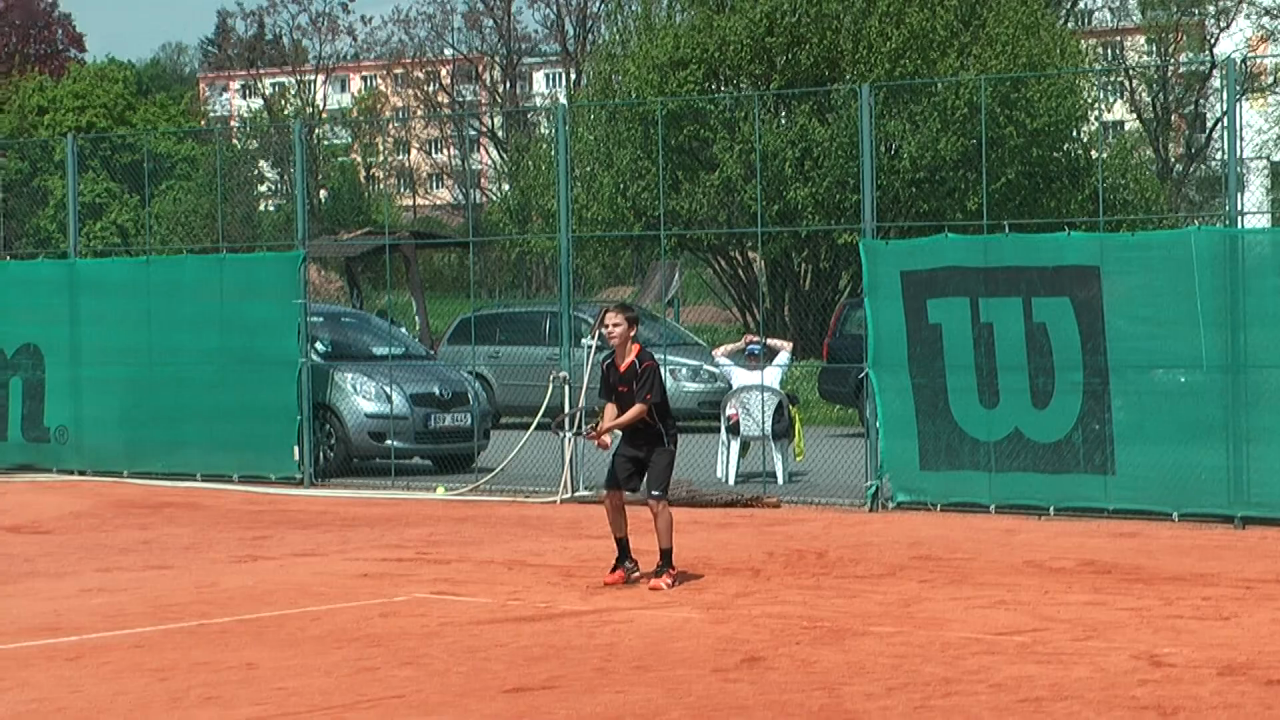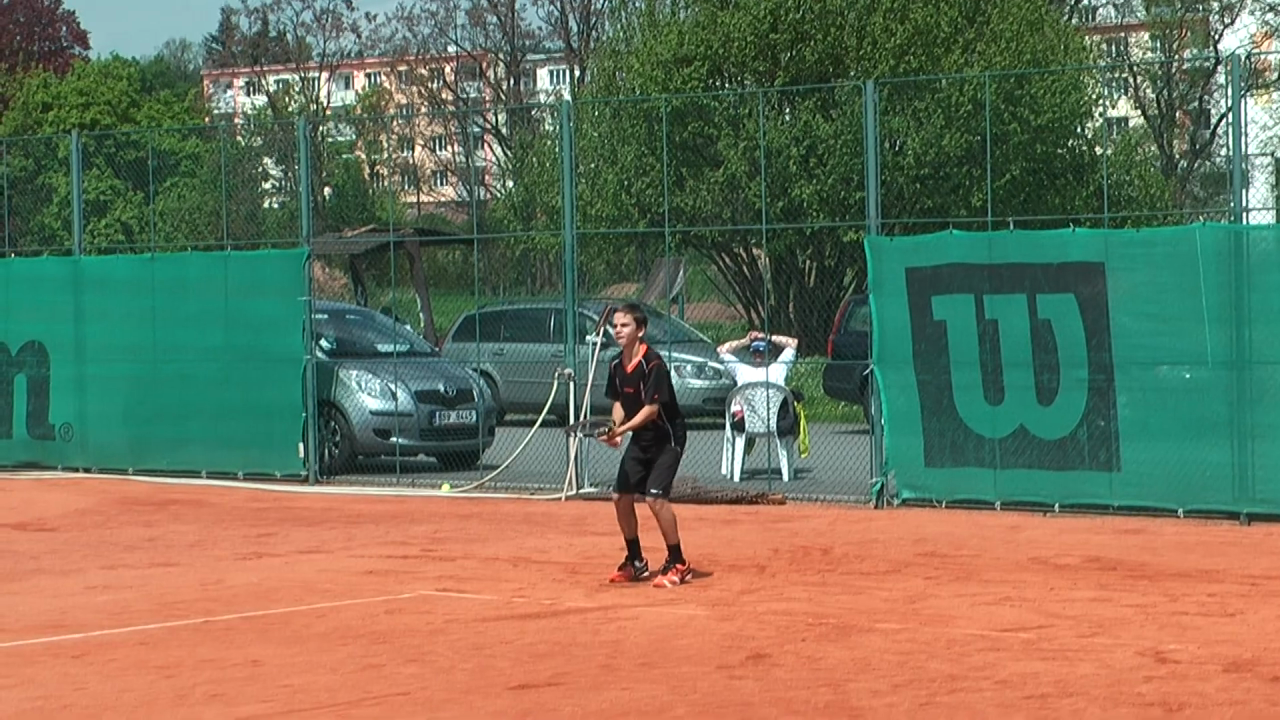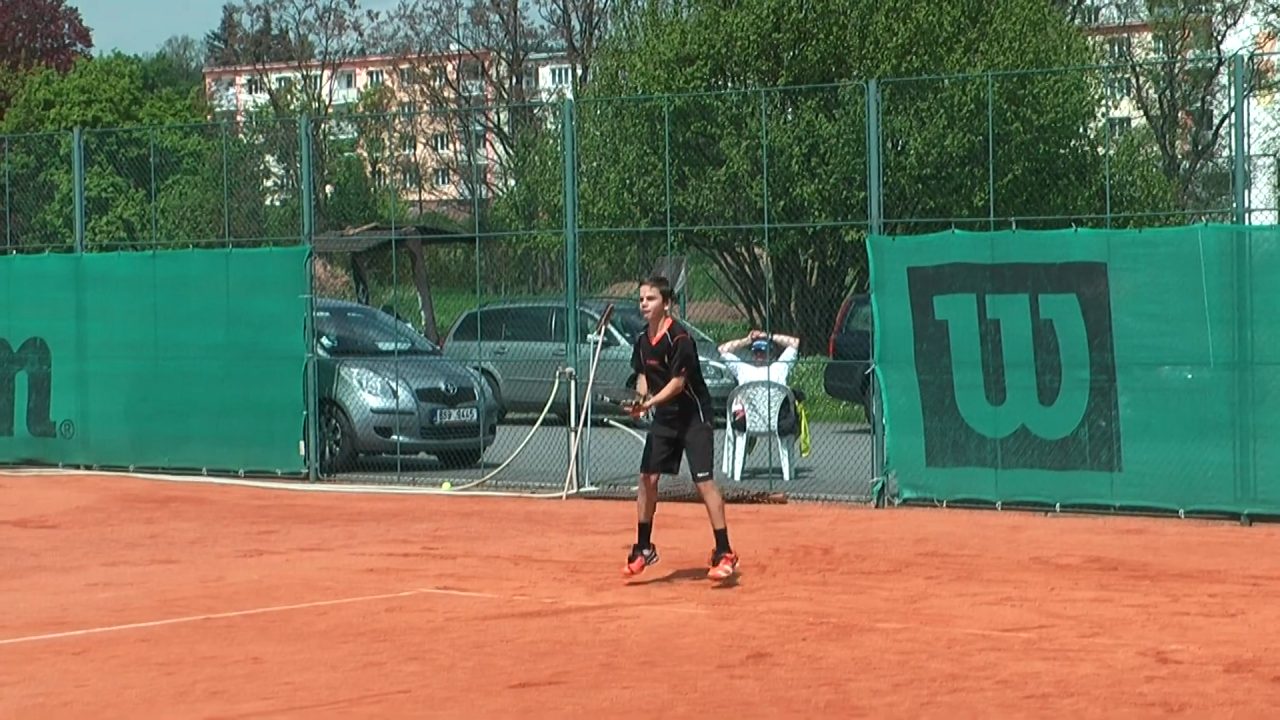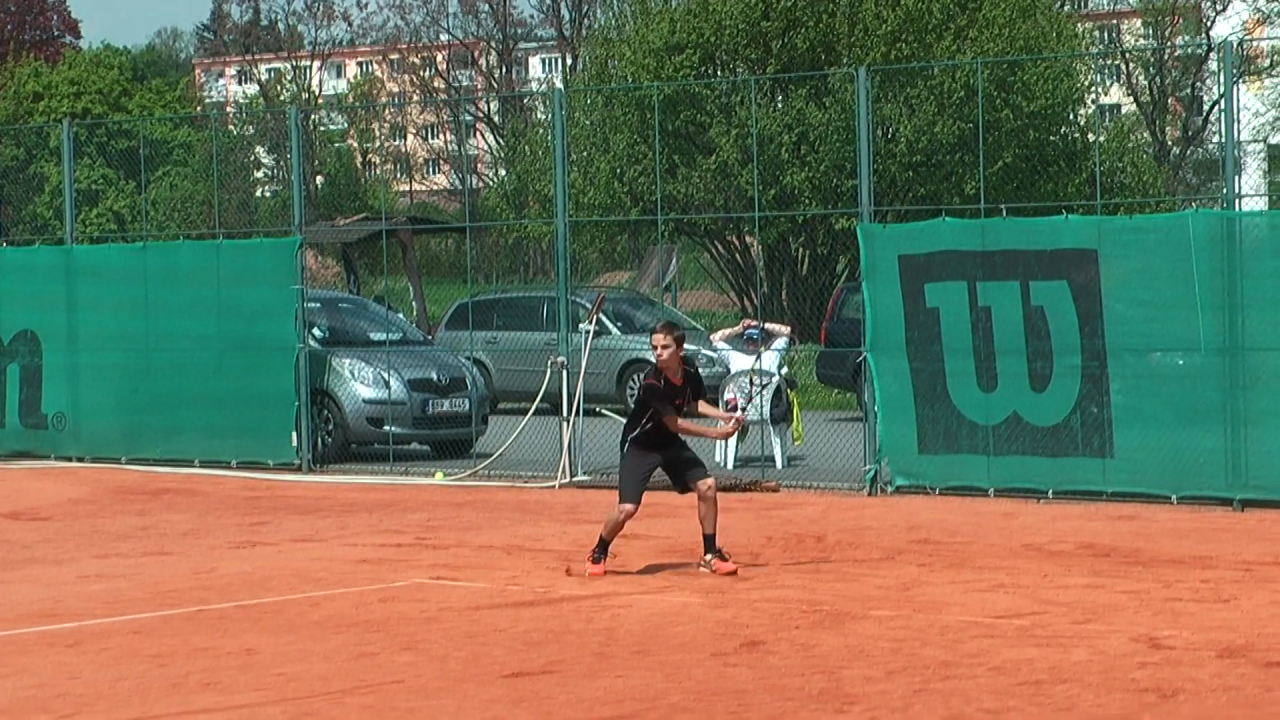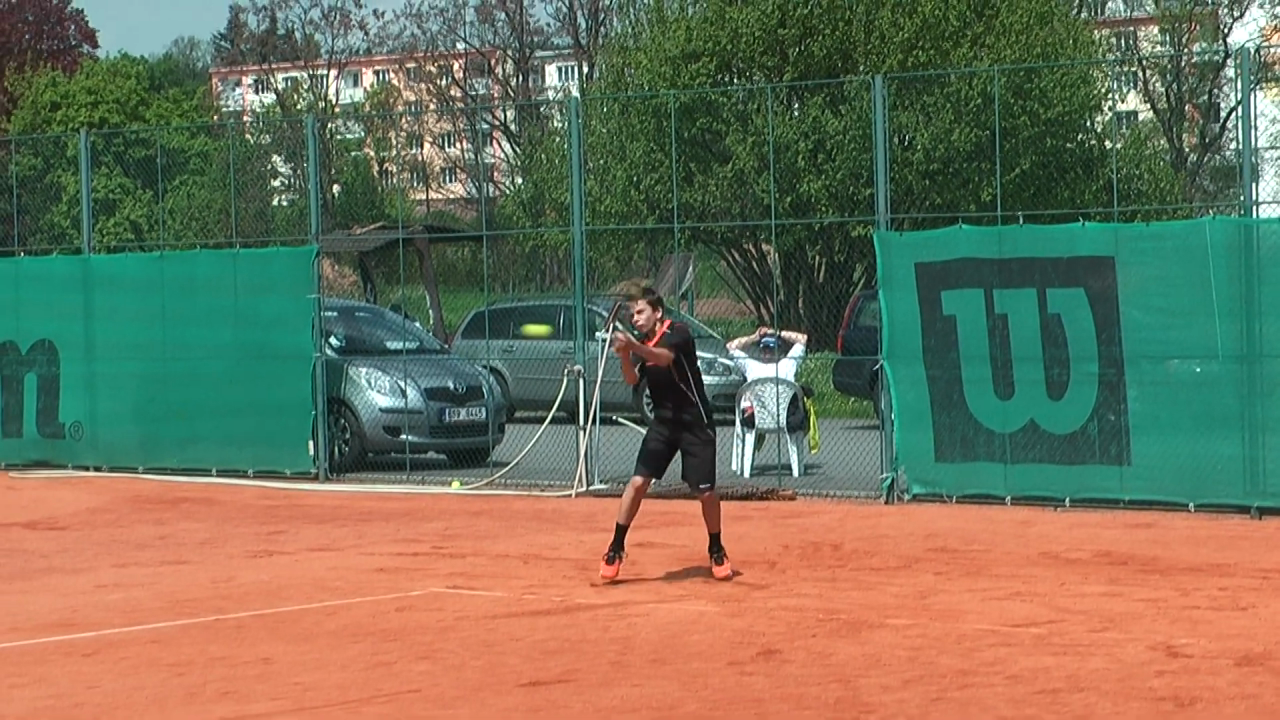
dt=0.5s
person 1, frame 1
left shoulder: (646, 363)
right shoulder: (608, 364)
left elbow: (641, 407)
right elbow: (611, 402)
left wrist: (607, 427)
right wrist: (605, 433)
left hip: (659, 438)
right hip: (631, 438)
left knee: (656, 500)
right knee: (612, 495)
left ankle: (667, 567)
right ankle: (626, 561)
person 1, frame 2
left shoulder: (653, 363)
right shoulder: (616, 364)
left elbow: (652, 408)
right elbow: (619, 402)
left wrist: (621, 430)
right wrist: (616, 431)
left hip: (666, 438)
right hip: (640, 440)
left knee: (656, 497)
right knee: (621, 497)
left ankle: (677, 563)
right ankle: (636, 561)
person 1, frame 3
left shoulder: (680, 338)
right shoulder: (641, 338)
left elbow: (678, 382)
left wrist: (647, 404)
right wrist: (641, 401)
left hip: (692, 416)
right hip: (663, 416)
left knee: (703, 481)
right knee: (648, 479)
left ankle: (724, 552)
right ankle: (644, 548)
person 1, frame 4
left shoulder: (690, 369)
right shoulder: (652, 383)
left elbow: (696, 403)
right elbow: (675, 423)
left wrist: (725, 416)
right wrist: (716, 433)
left hip: (669, 440)
right hip: (638, 443)
left knee: (707, 486)
right knee: (627, 508)
left ankle: (710, 554)
right ankle: (599, 553)
person 1, frame 5
left shoulder: (679, 334)
right shoulder: (640, 344)
left elbow: (666, 357)
right elbow: (630, 376)
left wrist: (633, 344)
right wrist: (624, 349)
left hip: (695, 423)
right hip: (663, 423)
left knee: (706, 492)
right knee: (637, 484)
left ankle: (717, 551)
right ankle: (615, 551)
